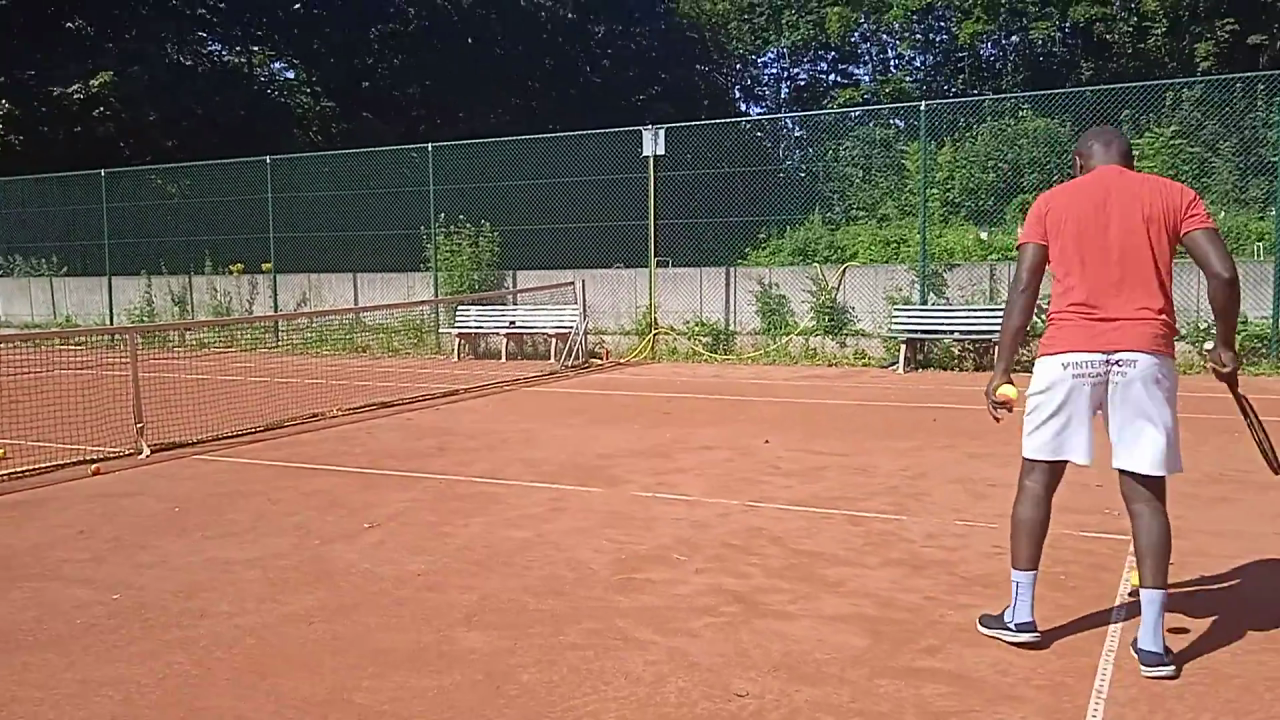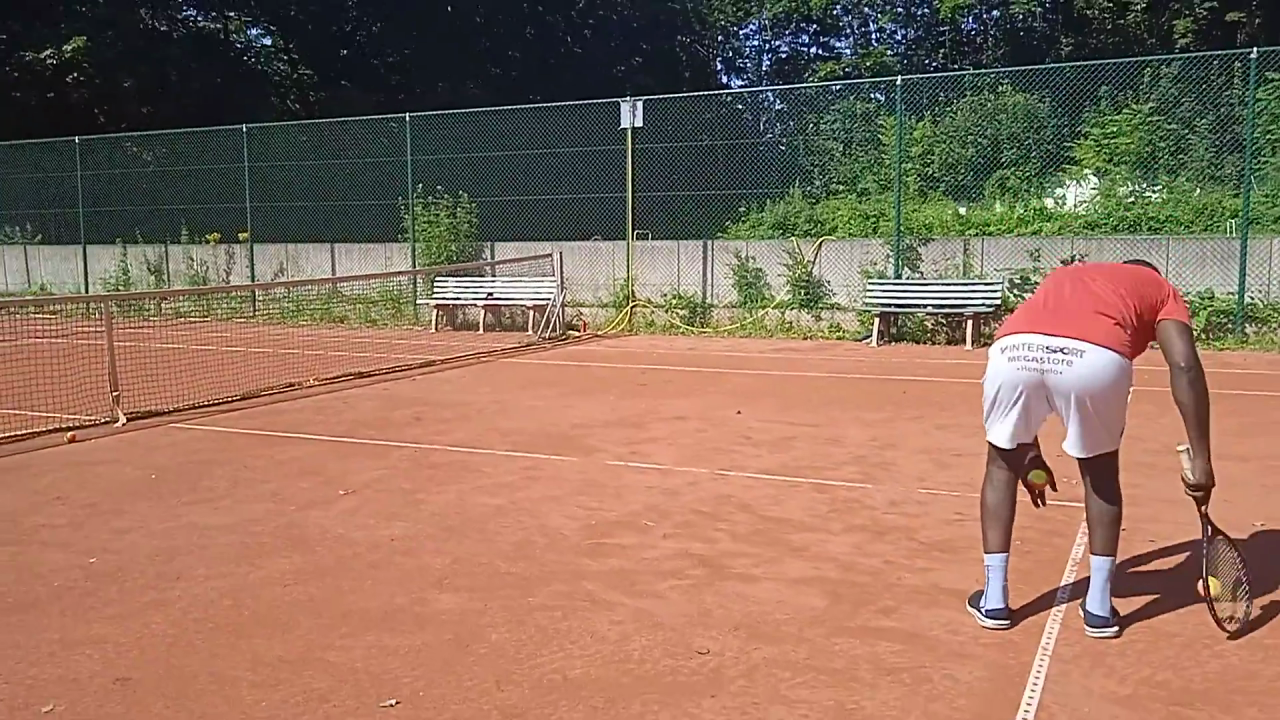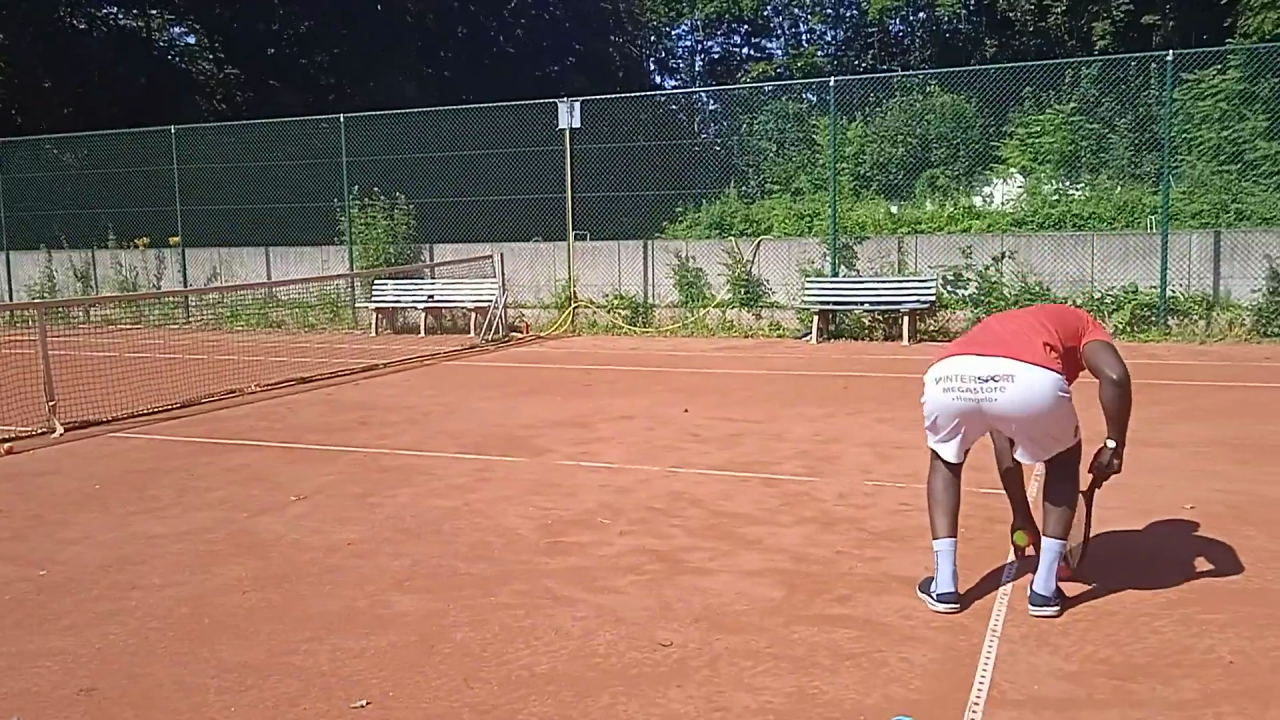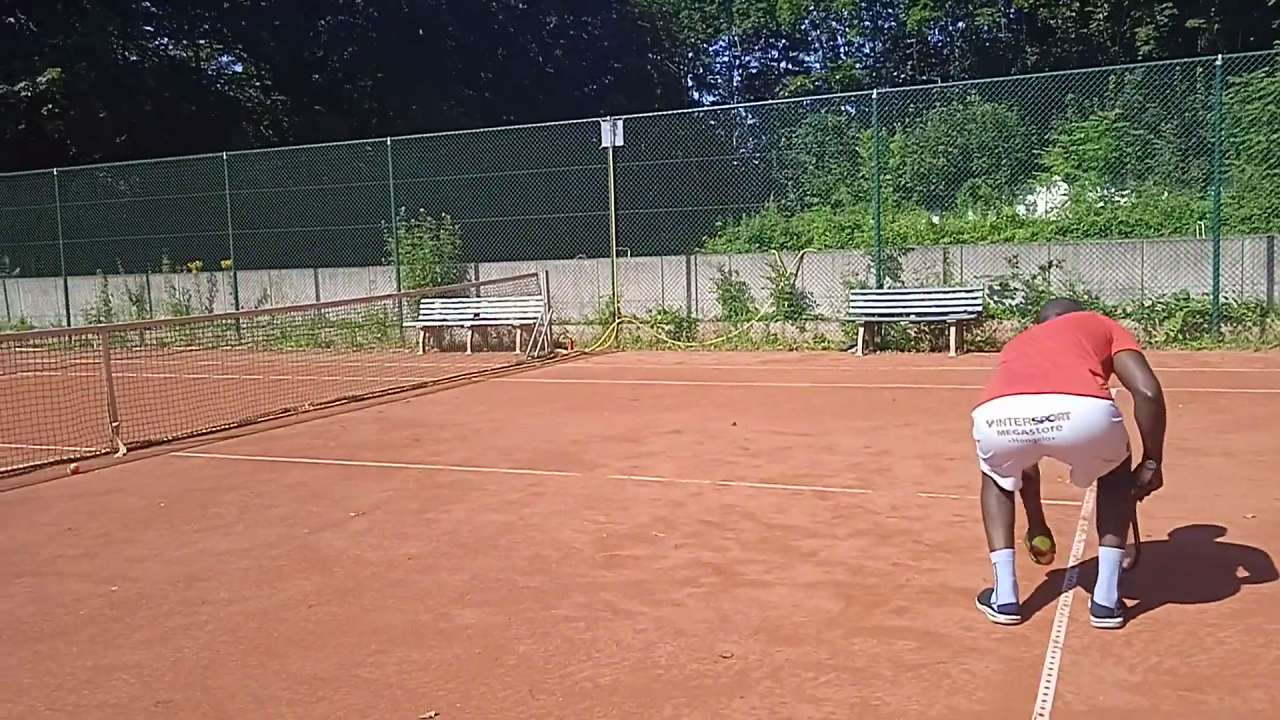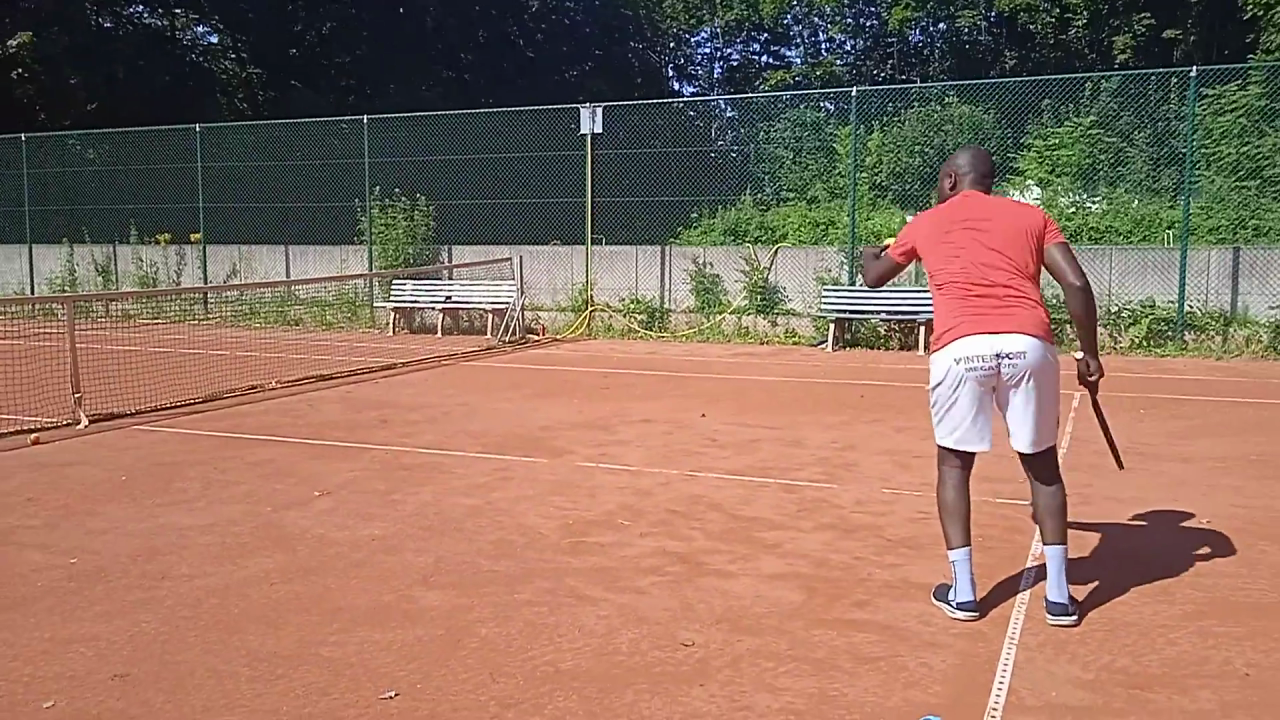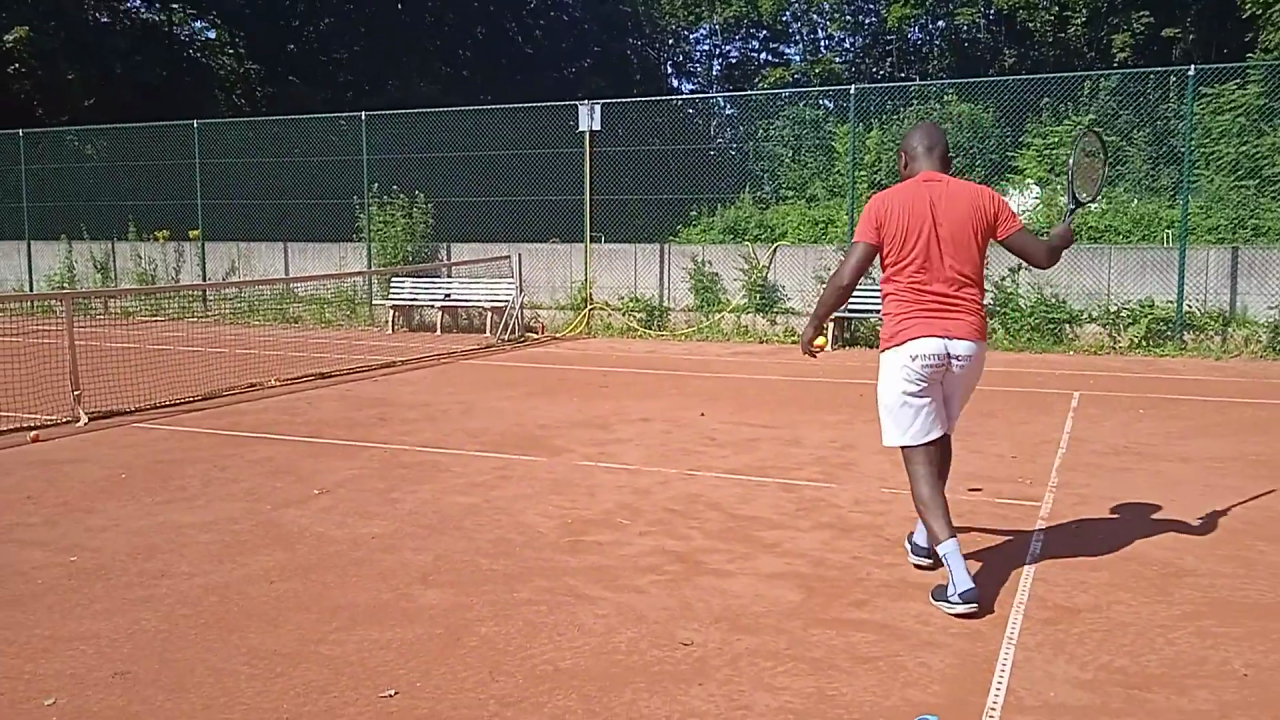
dt=0.5s
person 1, frame 1
left shoulder: (1051, 201)
right shoulder: (1175, 195)
left elbow: (1023, 290)
right elbow: (1224, 274)
left wrist: (1001, 370)
right wrist: (1225, 347)
left hip: (1067, 355)
right hip: (1144, 356)
left knee: (1036, 478)
right knee: (1145, 493)
left ankle: (1018, 614)
right ankle: (1152, 640)
person 1, frame 2
left shoulder: (1062, 276)
right shoulder: (1160, 289)
right elbow: (1184, 366)
left wrist: (1032, 452)
right wrist: (1201, 458)
left hip: (1015, 347)
right hip: (1098, 357)
left knee: (1003, 464)
right knee: (1100, 469)
left ankle: (994, 598)
right ankle: (1099, 605)
person 1, frame 3
right shoulder: (1079, 322)
left elbow: (1004, 447)
right elbow: (1115, 376)
left wrist: (1022, 515)
right wrist: (1114, 445)
left hip: (949, 375)
right hip: (1033, 380)
left knee: (945, 460)
right knee: (1064, 459)
left ankle: (944, 582)
right ankle: (1045, 587)
person 1, frame 4
right shoulder: (1104, 326)
right elbow: (1148, 392)
left wrist: (1037, 524)
right wrist: (1152, 462)
left hip: (999, 414)
right hip: (1084, 410)
left knee: (997, 478)
right knee: (1116, 473)
left ankle: (1004, 593)
right ankle: (1107, 597)
person 1, frame 5
left shoulder: (926, 221)
right shoulder: (1030, 215)
left elbow: (874, 276)
right elbow: (1077, 284)
left wrist: (869, 256)
right wrist: (1089, 353)
left hip: (960, 348)
right hip: (1027, 345)
left knee: (954, 462)
right knee: (1042, 465)
left ankle: (963, 590)
right ankle: (1059, 593)
person 1, frame 6
left shoulder: (884, 203)
right shoulder: (982, 198)
left elbow: (845, 280)
right elbow: (1042, 256)
left wrist: (813, 326)
right wrist: (1063, 235)
left hip: (908, 344)
right hip: (967, 341)
left knee: (920, 456)
right knee: (939, 436)
left ankle: (960, 581)
right ankle: (926, 538)
